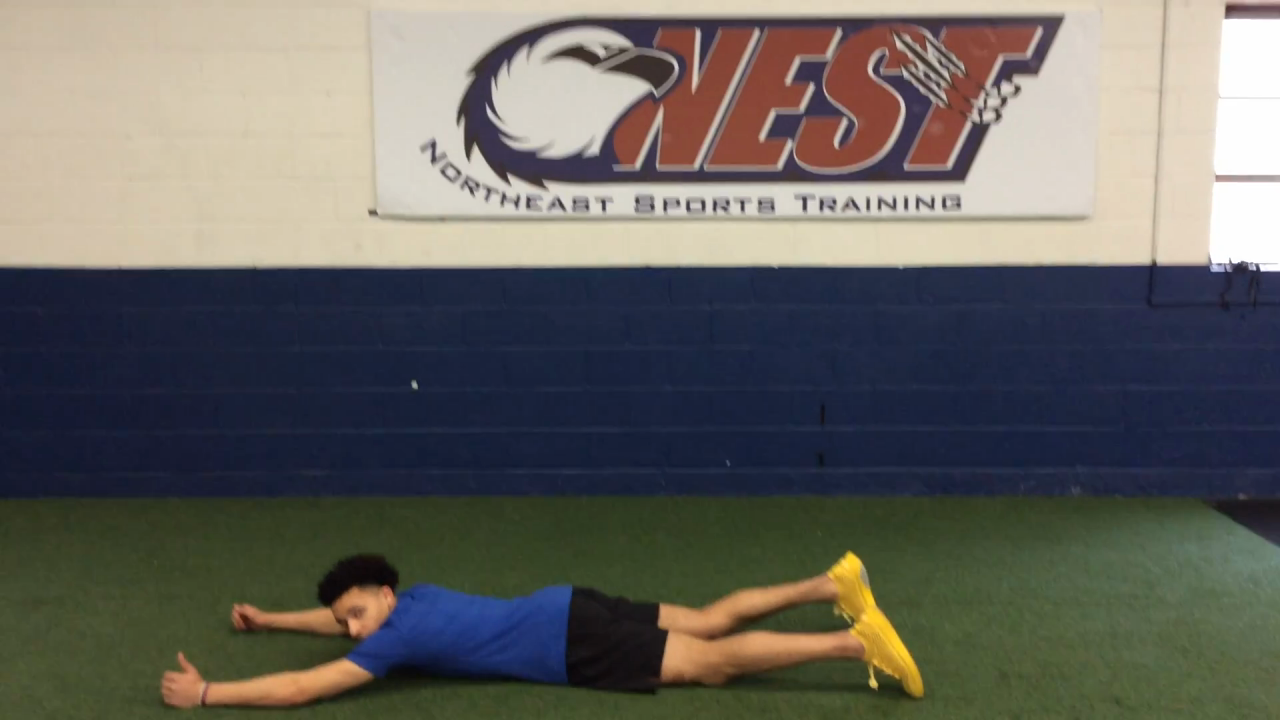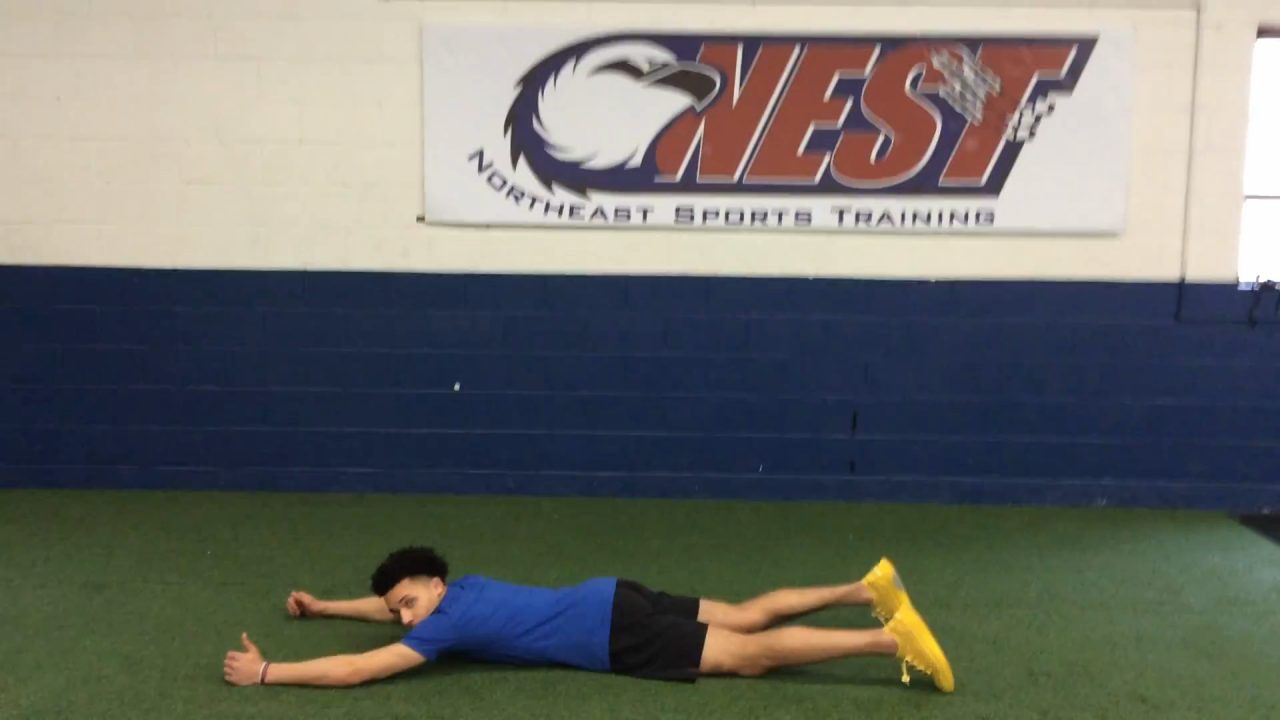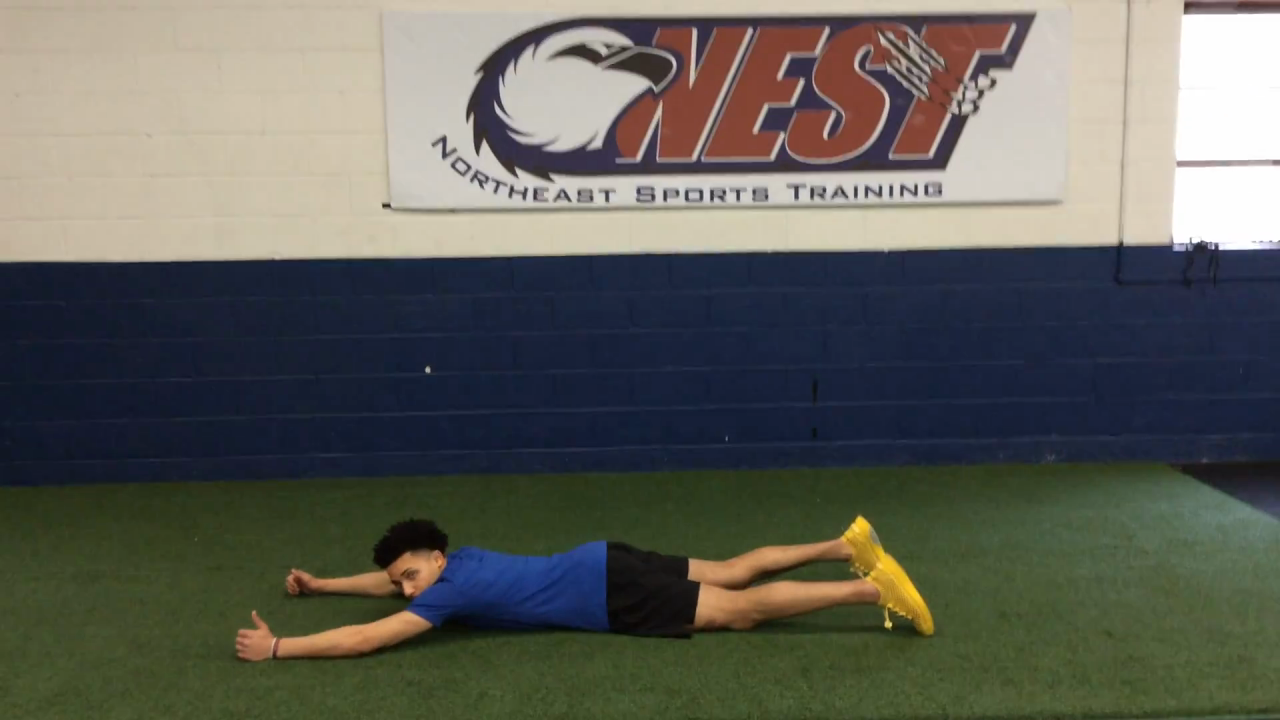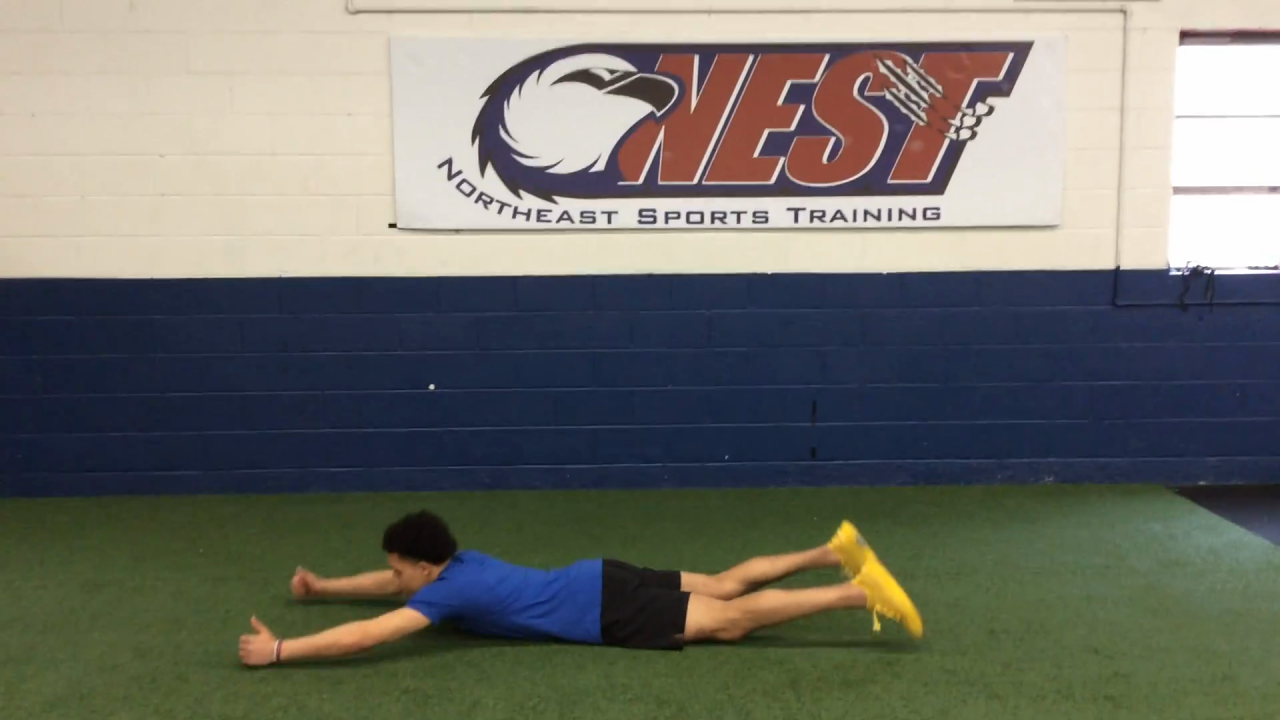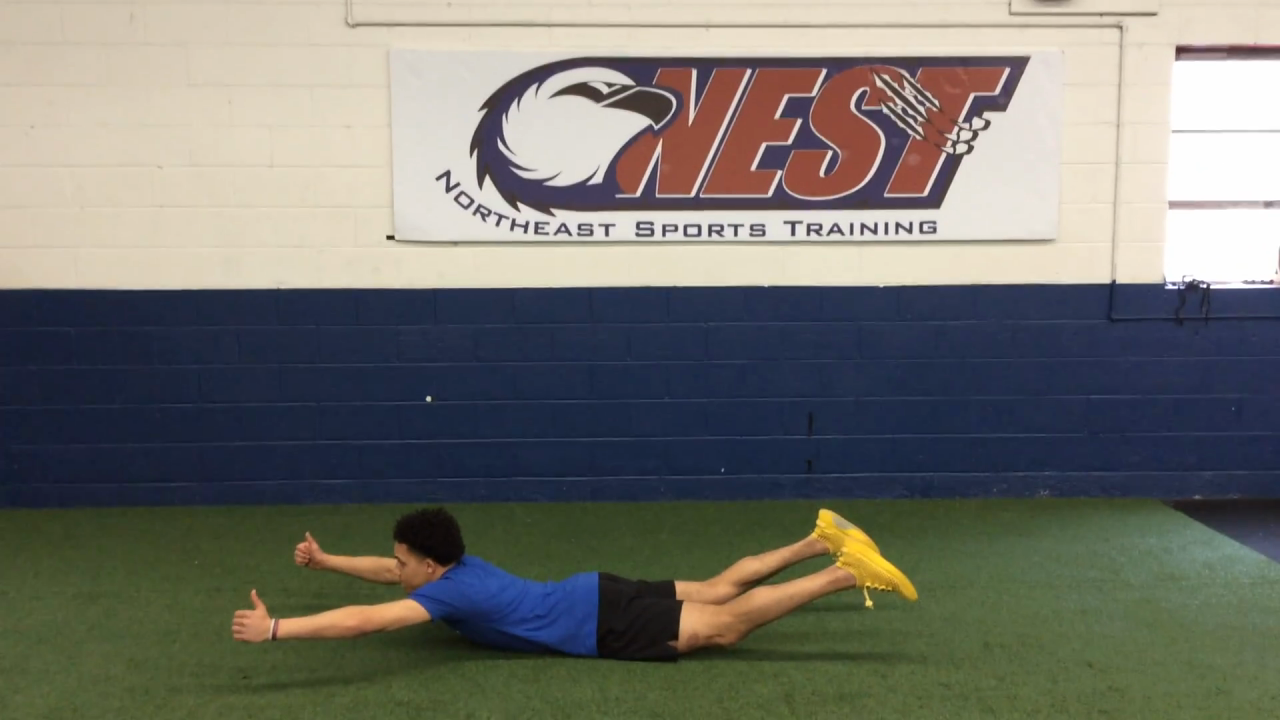
dt=1s
person 1, frame 1
left shoulder: (398, 634)
right shoulder: (409, 601)
left elbow: (300, 691)
right elbow: (344, 616)
left wrist: (206, 694)
right wrist: (268, 619)
left hip: (573, 646)
right hip: (570, 611)
left knee: (711, 663)
right knee: (710, 622)
left ankle: (855, 641)
right ankle: (831, 584)
person 1, frame 2
left shoulder: (449, 621)
right shoulder: (459, 590)
left elbow: (356, 669)
right elbow: (394, 601)
left wrist: (267, 672)
right wrist: (323, 606)
left hip: (615, 637)
right hip: (612, 605)
left knee: (749, 654)
right knee: (745, 617)
left ankle: (887, 639)
right ankle: (866, 589)
person 1, frame 3
left shoulder: (450, 588)
right shoulder: (451, 561)
left elbow: (363, 640)
right elbow: (388, 578)
left wrist: (276, 648)
right wrist: (318, 584)
left hip: (609, 595)
right hip: (602, 565)
left knee: (739, 610)
right knee: (732, 573)
left ankle: (869, 587)
right ankle: (845, 547)
person 1, frame 4
left shoulder: (447, 592)
right shoulder: (455, 561)
left elbow: (366, 635)
right elbow: (394, 583)
left wrist: (278, 650)
right wrist: (324, 586)
left hip: (604, 613)
right hip: (599, 582)
left knee: (728, 621)
right knee: (725, 585)
left ankle: (858, 592)
right ankle: (833, 552)
person 1, frame 5
left shoulder: (446, 593)
right shoulder: (457, 564)
left elbow: (361, 621)
right elbow: (392, 573)
left wrist: (274, 628)
right wrist: (326, 561)
left hip: (602, 625)
right hip: (598, 596)
left knee: (725, 625)
right knee: (719, 590)
left ankle: (848, 570)
right ankle: (820, 542)
